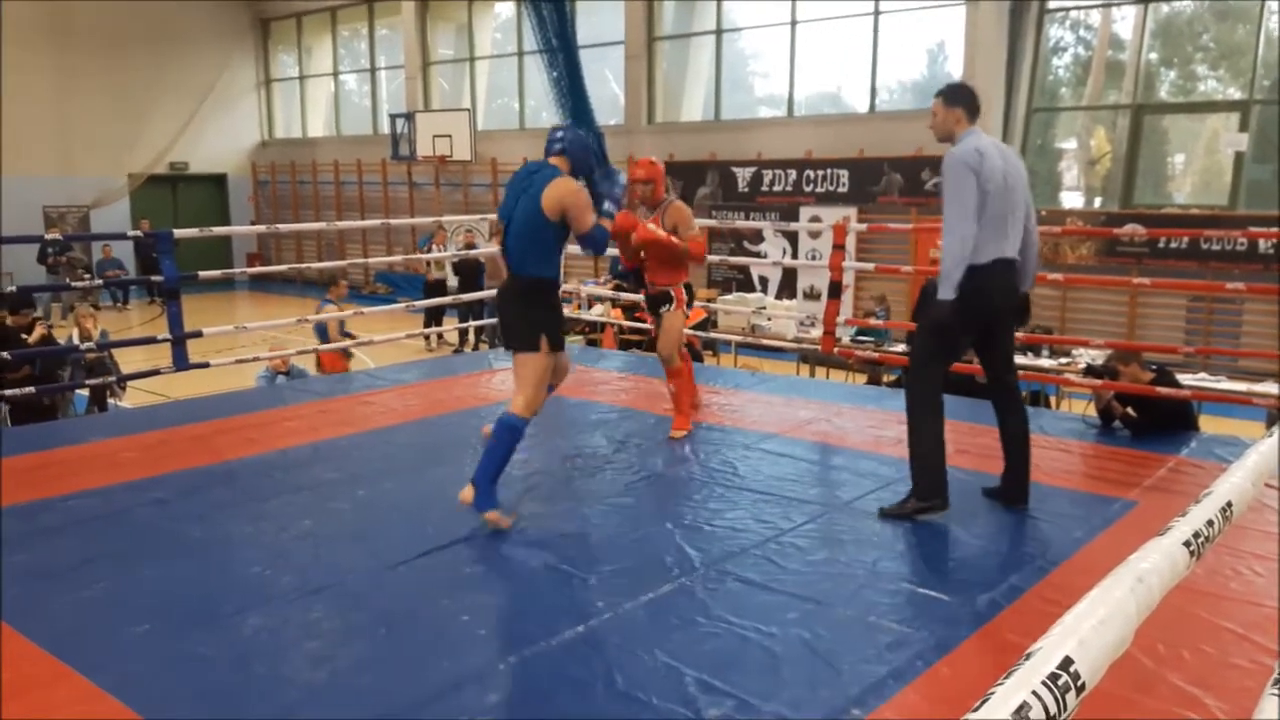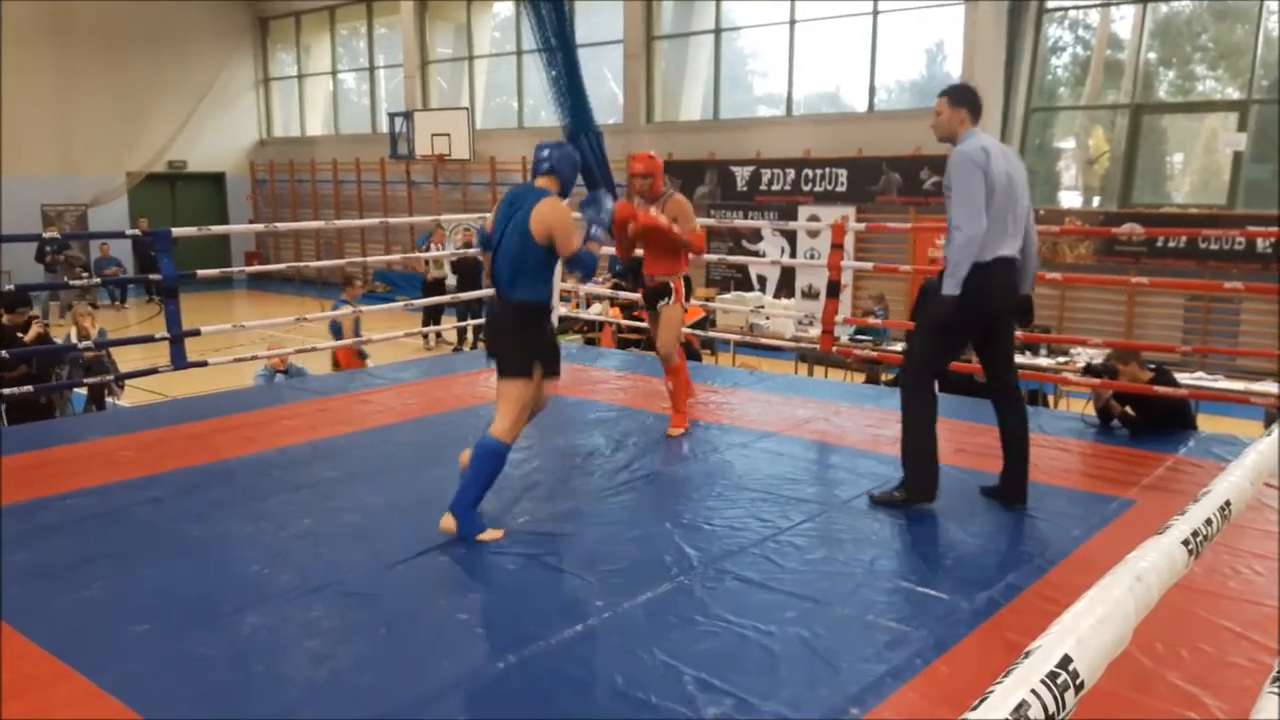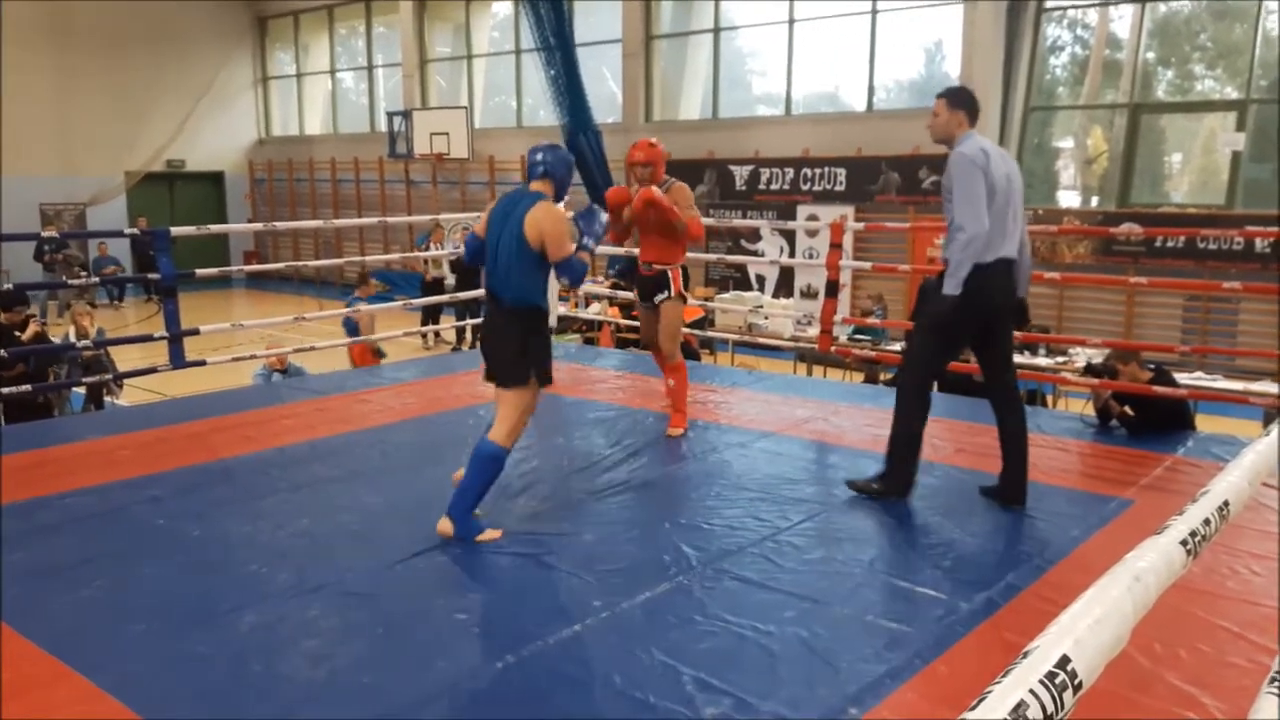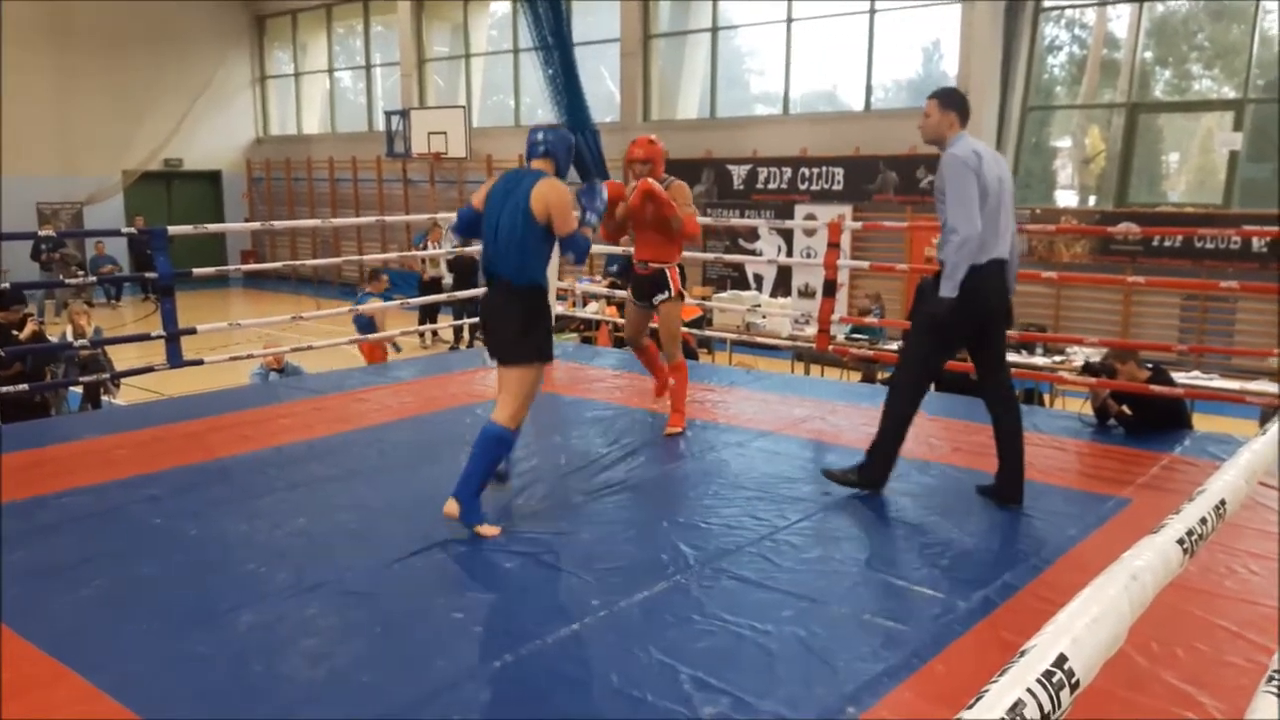
dt=0.1s
person 1, frame 1
left shoulder: (961, 157)
right shoulder: (1007, 155)
left elbow: (960, 232)
right elbow: (1028, 229)
left wrist: (945, 295)
right wrist: (1023, 287)
left hip: (972, 282)
right hip: (1004, 281)
left knee: (922, 376)
right knee: (1003, 383)
left ankle: (928, 490)
right ankle: (1015, 485)
person 1, frame 2
left shoulder: (965, 155)
right shoulder: (1009, 156)
left elbow: (970, 228)
right elbow: (1028, 232)
left wrist: (949, 290)
right wrist: (1024, 288)
left hip: (975, 279)
right hip: (1004, 280)
left knee: (918, 372)
right knee: (1003, 382)
left ankle: (918, 482)
right ankle: (1013, 484)
person 1, frame 3
left shoulder: (965, 157)
right shoulder: (1002, 158)
left elbow: (973, 229)
right elbow: (1020, 231)
left wrist: (950, 290)
right wrist: (1019, 290)
left hip: (973, 281)
right hip: (1000, 280)
left knee: (915, 374)
right knee: (1002, 383)
left ankle: (896, 477)
right ankle: (1013, 484)
person 1, frame 4
left shoulder: (957, 158)
right shoulder: (994, 160)
left elbow: (966, 231)
right elbow: (1007, 232)
left wrist: (947, 292)
right wrist: (1006, 291)
left hip: (967, 282)
right hip: (992, 282)
left knee: (912, 374)
right knee: (996, 383)
left ankle: (873, 470)
right ankle: (1009, 483)
person 2, frame 1
left shoulder: (523, 175)
right shoulder: (570, 189)
right elbow: (595, 244)
right wrist: (610, 199)
left hip: (514, 291)
right hip: (535, 297)
left knee: (554, 371)
right knee: (528, 398)
left ankle: (503, 432)
right ankle: (480, 489)
person 2, frame 2
left shoulder: (511, 199)
right shoulder: (554, 210)
left elbow: (486, 245)
right elbow: (583, 268)
right wrist: (598, 224)
left hip: (504, 313)
right hip: (526, 322)
left knee: (533, 400)
right knee: (510, 422)
left ankle: (480, 455)
right ankle: (461, 515)
person 2, frame 3
left shoulder: (503, 203)
right shoulder: (549, 215)
left elbow: (472, 251)
right elbow: (573, 277)
right wrist: (591, 234)
left hip: (497, 320)
right hip: (524, 325)
left knee: (516, 413)
right knee: (508, 428)
left ankle: (475, 472)
right ankle: (458, 516)
person 2, frame 4
left shoulder: (500, 182)
right shoulder: (554, 191)
left elbow: (463, 226)
right elbow: (577, 253)
right wrist: (592, 211)
left hip: (496, 300)
right hip: (525, 304)
left knee: (517, 393)
right knee: (511, 408)
left ankle: (489, 463)
right ankle: (464, 500)
person 3, frame 1
left shoulder: (677, 210)
right shoulder: (639, 213)
left elbow: (699, 252)
right elbow: (631, 262)
left wrist: (664, 239)
right wrist: (622, 239)
left hip: (675, 292)
right hip: (653, 291)
left knee: (667, 352)
right knee: (673, 349)
left ankle: (682, 415)
right ankle: (690, 397)
person 3, frame 2
left shoulder: (676, 203)
right shoulder: (637, 205)
left elbow: (699, 245)
right elbow: (624, 252)
left wrist: (665, 227)
right wrist: (619, 229)
left hip: (673, 286)
right hip: (650, 285)
left knee: (666, 351)
right knee: (666, 348)
left ankle: (680, 413)
right ankle: (683, 391)
person 3, frame 3
left shoulder: (677, 191)
right shoulder: (635, 194)
left elbow: (696, 234)
right elbow: (618, 238)
left wrist: (664, 207)
right wrist: (615, 211)
left hip: (669, 277)
right hip: (645, 276)
left knee: (668, 349)
right knee: (652, 342)
left ankle: (679, 414)
right ankle: (674, 384)
person 3, frame 4
left shoulder: (676, 189)
right shoulder: (632, 191)
left elbow: (692, 233)
right elbow: (611, 236)
left wrist: (663, 201)
right wrist: (610, 208)
left hip: (666, 276)
right hip: (640, 274)
left knee: (671, 349)
right knee: (633, 339)
left ankle: (677, 413)
right ankle: (662, 378)
